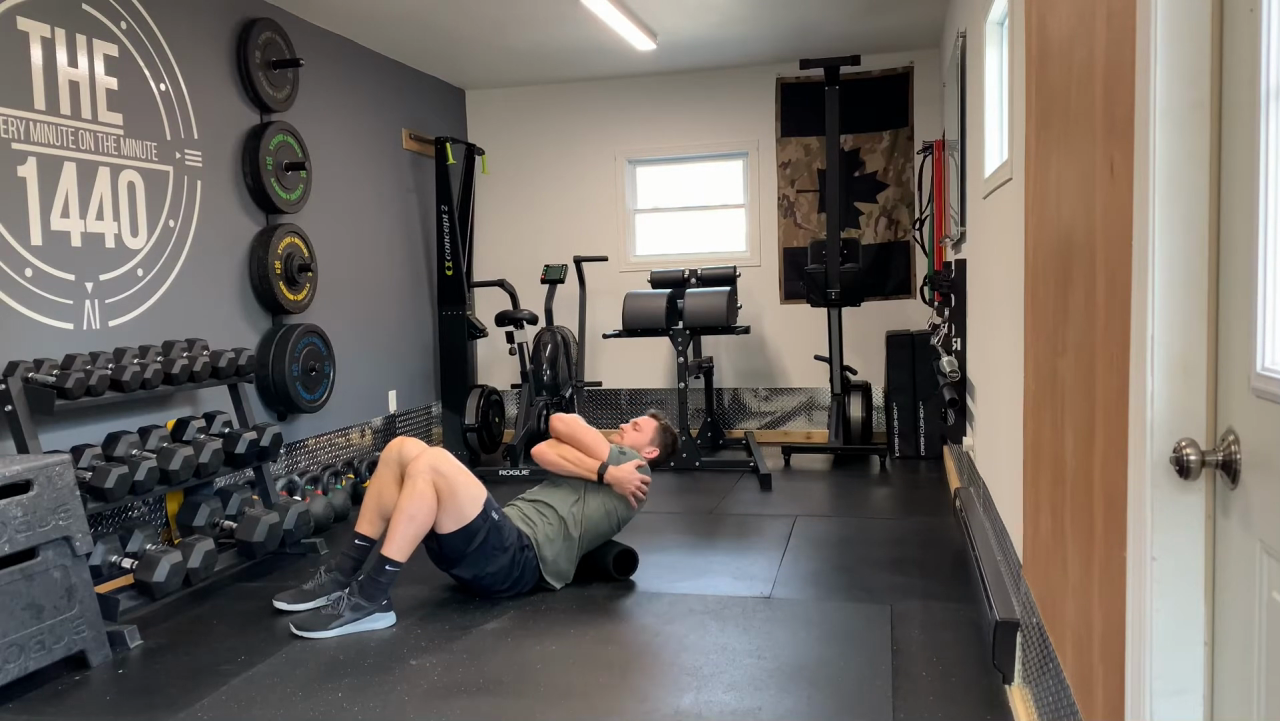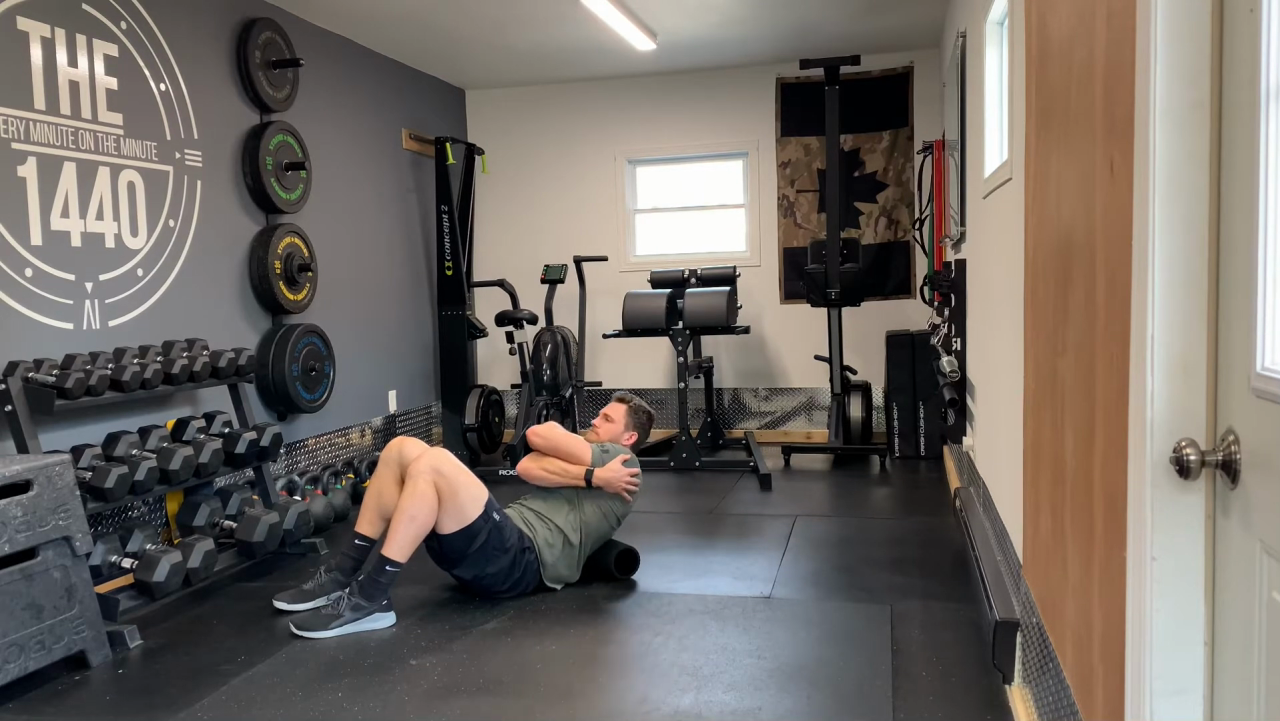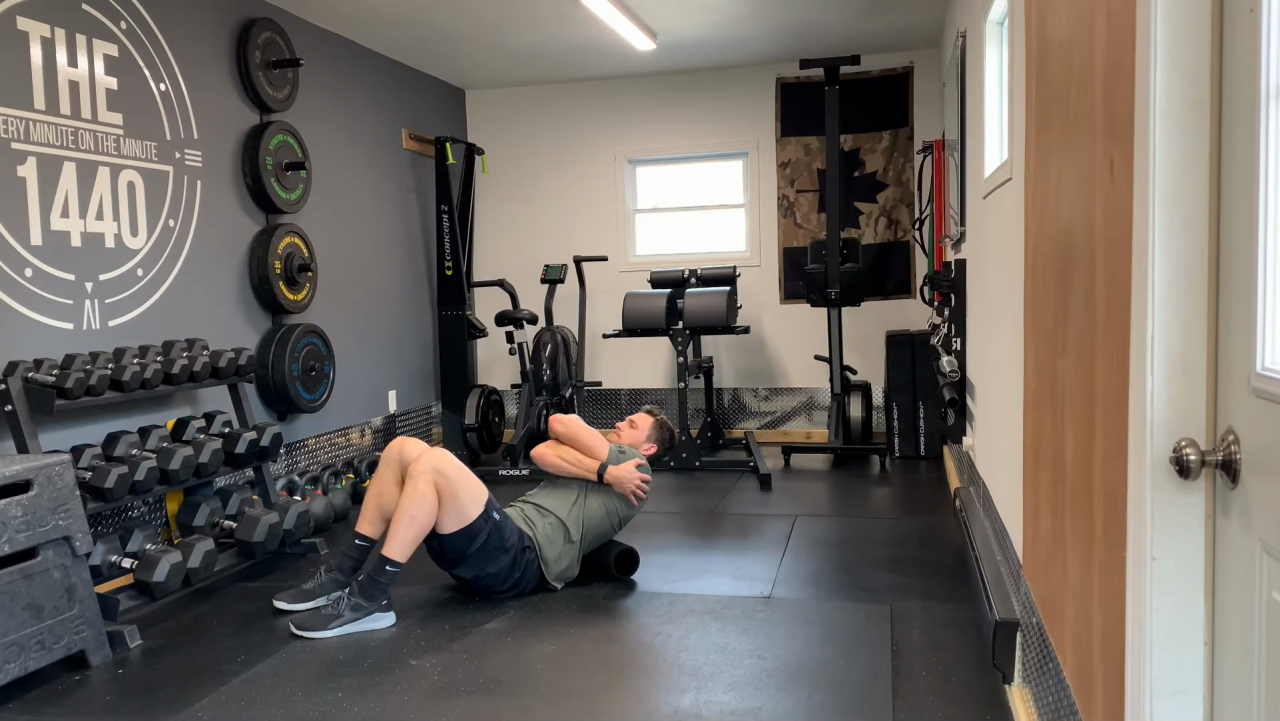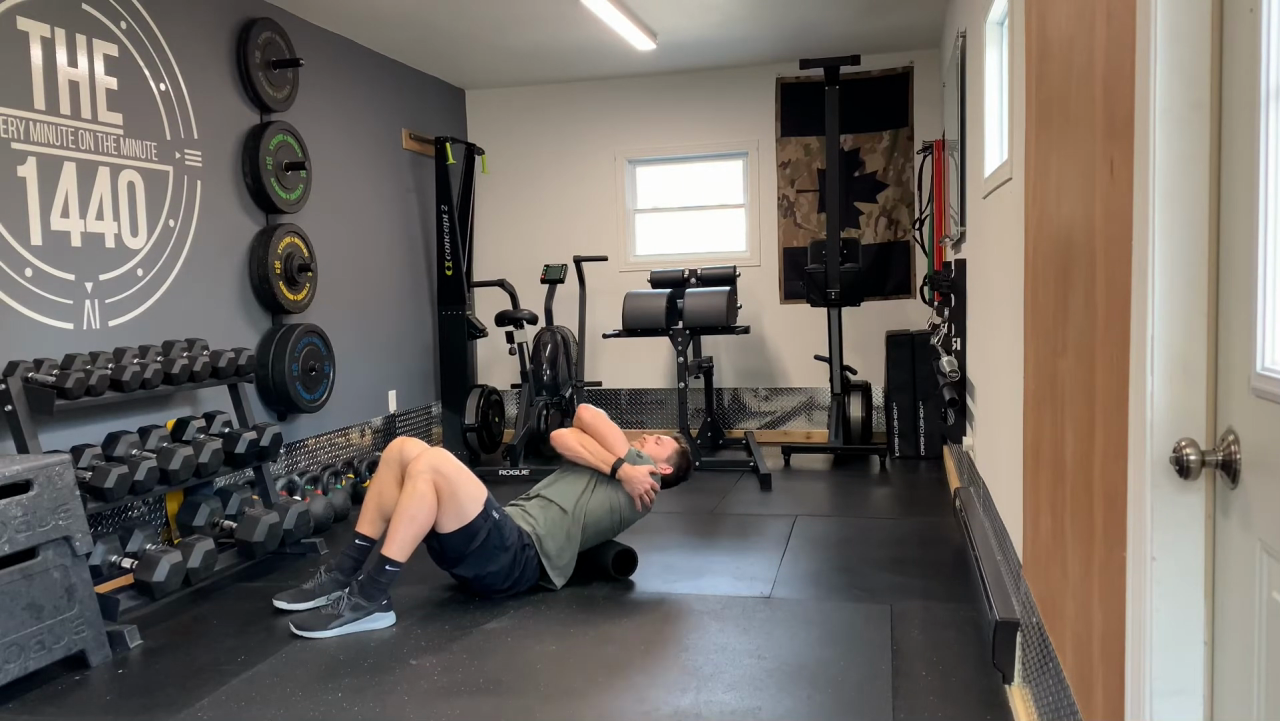
dt=0.5s
person 1, frame 1
left shoulder: (634, 471)
right shoulder: (603, 469)
left elbow: (562, 423)
right elbow: (543, 453)
right wrist: (603, 473)
left hip: (514, 559)
right hip: (497, 542)
left knee: (431, 462)
right knee: (403, 448)
left ankle: (369, 599)
right ankle: (343, 574)
person 1, frame 2
left shoulder: (622, 463)
right shoulder: (599, 468)
left elbow: (539, 435)
right elbow: (528, 468)
right wrist: (592, 476)
left hip: (515, 560)
right hip: (493, 543)
left knee: (432, 463)
right knee: (404, 449)
left ankle: (369, 599)
right ankle: (343, 573)
person 1, frame 3
left shoulder: (634, 472)
right shoulder: (604, 468)
left elbow: (560, 424)
right elbow: (542, 454)
right wrist: (603, 473)
left hip: (515, 559)
right hip: (497, 542)
left knee: (433, 463)
right knee: (403, 449)
left ankle: (370, 599)
right ankle: (343, 574)
person 1, frame 4
left shoulder: (641, 482)
right shoulder: (615, 469)
left elbow: (586, 414)
right elbow: (562, 438)
right wrist: (615, 466)
left hip: (514, 556)
right hip: (497, 537)
left knee: (431, 462)
right knee: (405, 449)
left ankle: (370, 599)
right ankle: (344, 574)
